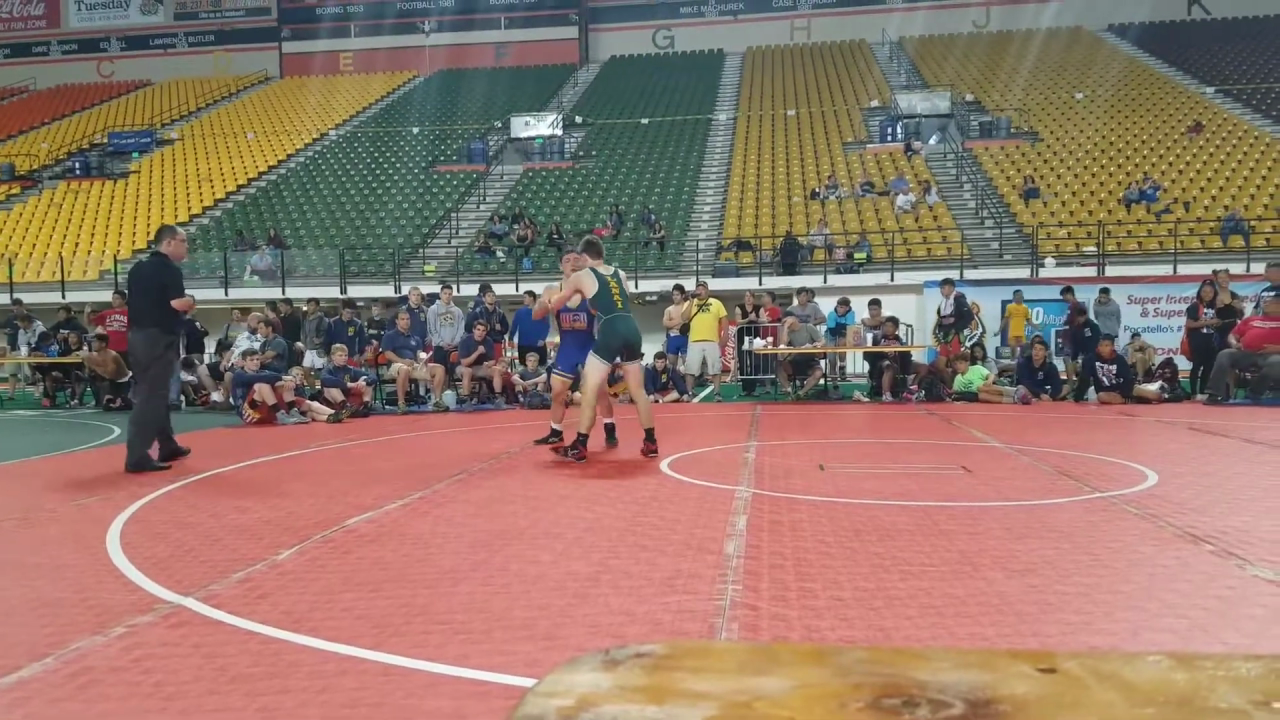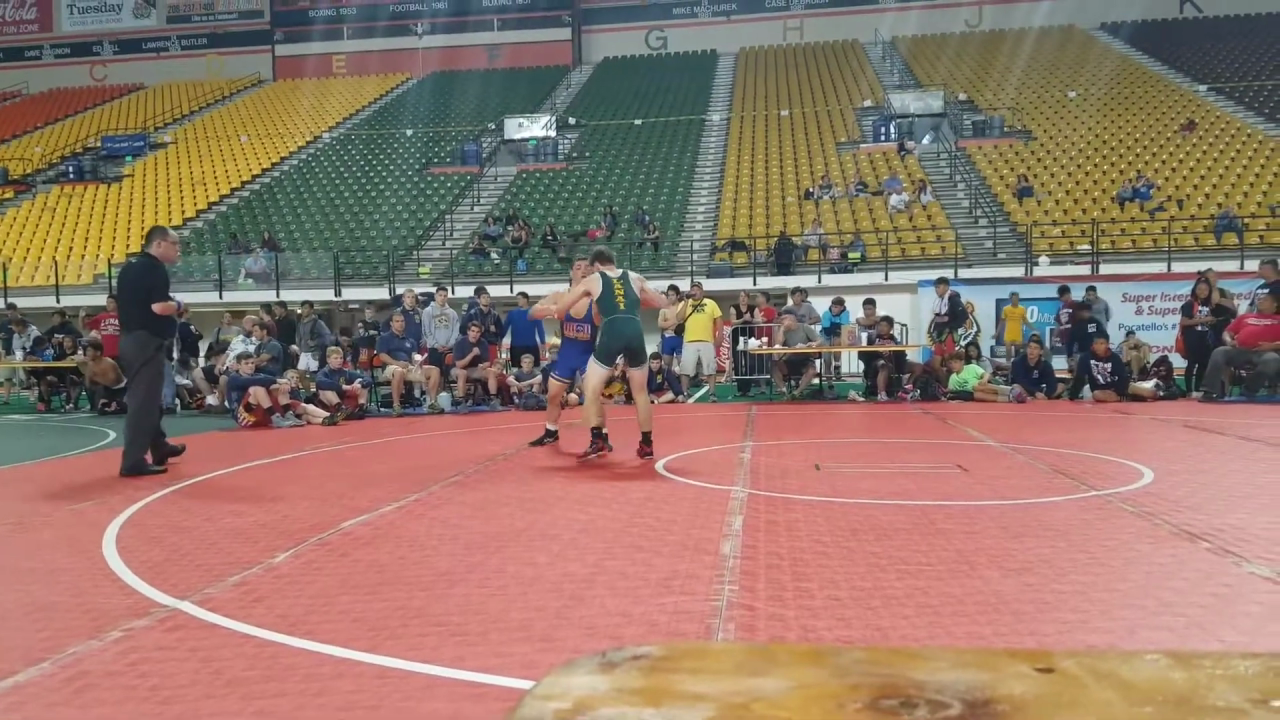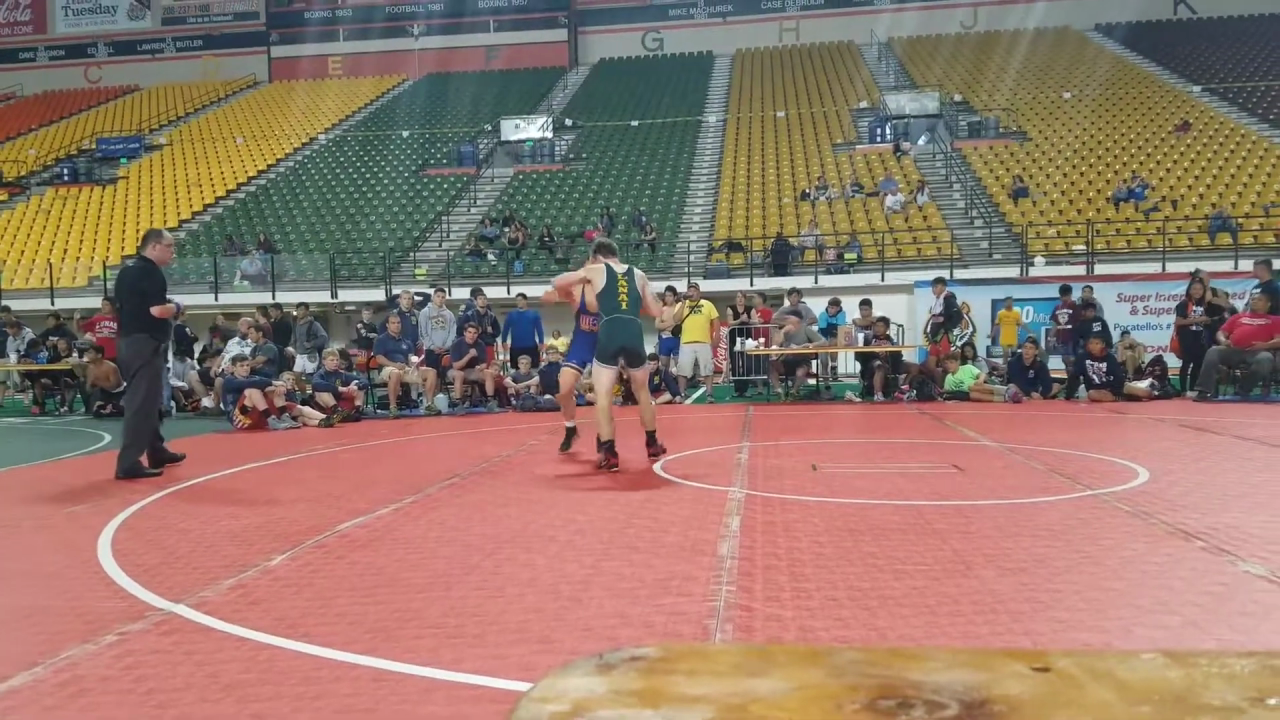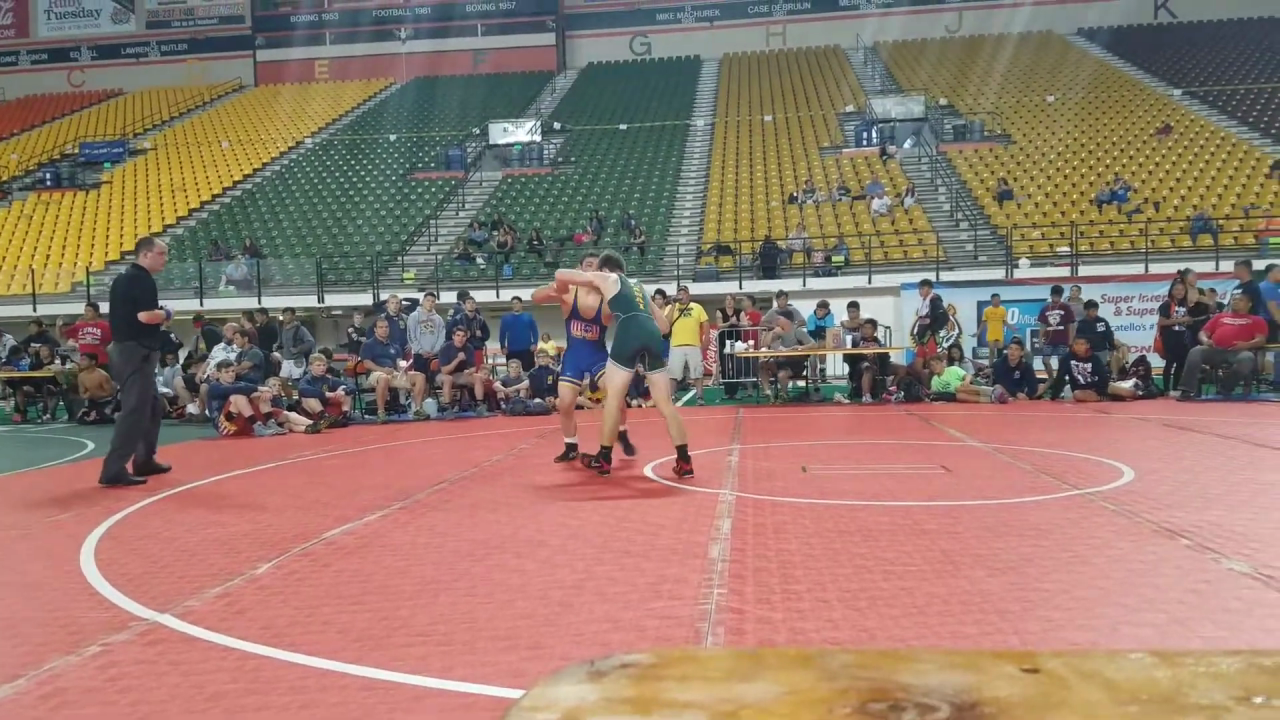
dt=0.3s
person 1, frame 1
left shoulder: (138, 268)
right shoulder: (169, 268)
right elbow: (178, 303)
right wrist: (191, 300)
left hip: (137, 336)
right hip: (158, 338)
left knee: (154, 393)
right knee: (152, 396)
left ankle: (168, 446)
right ankle: (137, 456)
person 1, frame 2
left shoulder: (129, 268)
right shoulder: (155, 270)
right elbow: (159, 307)
left wrist: (170, 306)
right wrist: (178, 305)
left hip: (129, 339)
right hip: (147, 341)
left knee: (146, 397)
right knee: (144, 400)
left ankle: (159, 447)
right ankle: (133, 461)
person 1, frame 3
left shoulder: (126, 272)
right shoulder: (151, 273)
right elbow: (158, 309)
left wrist: (168, 307)
right wrist: (176, 307)
left hip: (128, 341)
right hip: (145, 344)
left knee: (149, 400)
right knee: (143, 403)
left ankle: (156, 451)
right ankle: (128, 463)
person 1, frame 4
left shoulder: (123, 279)
right shoulder: (142, 280)
right elbow: (146, 315)
left wrist: (159, 315)
right wrist: (166, 314)
left hip: (124, 349)
right hip: (137, 352)
left knee: (151, 407)
right knee: (135, 411)
left ankle: (144, 461)
right ankle: (113, 469)
person 2, frame 1
left shoulder: (581, 277)
right shoulder: (619, 274)
left elbow: (556, 304)
left wrist: (551, 301)
left hip: (609, 332)
right hip: (632, 330)
left knee: (590, 391)
right knee: (637, 389)
left ankle: (579, 447)
right ankle: (650, 443)
person 2, frame 2
left shoulder: (592, 280)
right shoulder: (634, 277)
left elbow: (561, 308)
right elbow: (662, 302)
left wrist: (554, 308)
left hip: (611, 335)
right hip: (635, 334)
left knee: (590, 390)
right knee: (640, 393)
left ankle: (598, 440)
right ankle: (647, 445)
person 2, frame 3
left shoulder: (595, 271)
right shoulder: (638, 274)
left elbow: (559, 284)
right elbow: (656, 312)
left wrist: (566, 291)
left hip: (610, 335)
right hip: (634, 334)
left knee: (603, 397)
right knee: (643, 391)
left ankle: (609, 454)
right ankle: (653, 444)
person 2, frame 4
left shoulder: (605, 278)
right shoulder: (639, 287)
left elbow: (560, 275)
right elbow: (664, 326)
left wrist: (562, 292)
left hip: (628, 335)
right hip: (652, 337)
left knee: (613, 400)
right knee: (665, 403)
left ankle: (603, 459)
right ankle: (685, 462)
person 3, frame 1
right shoulder: (552, 290)
right elbow: (536, 315)
right wrist: (544, 303)
left hip: (588, 348)
right hip: (566, 350)
right knee: (557, 394)
left ankle: (610, 430)
right ankle: (556, 433)
person 3, frame 2
right shoulder: (560, 297)
right elbow: (533, 313)
right wrist: (553, 310)
left hip: (588, 355)
right hip: (565, 355)
right knee: (553, 396)
right ankle: (550, 433)
person 3, frame 3
right shoulder: (575, 289)
right elbow: (546, 298)
right wrist: (559, 292)
right hip: (578, 346)
right knee: (565, 391)
right ankle: (570, 431)
person 3, frame 4
right shoulder: (568, 291)
right elbow: (536, 297)
right wrist: (553, 288)
left hip: (598, 354)
right hip: (573, 356)
right knee: (564, 404)
left ankle: (622, 434)
right ankle: (571, 447)
